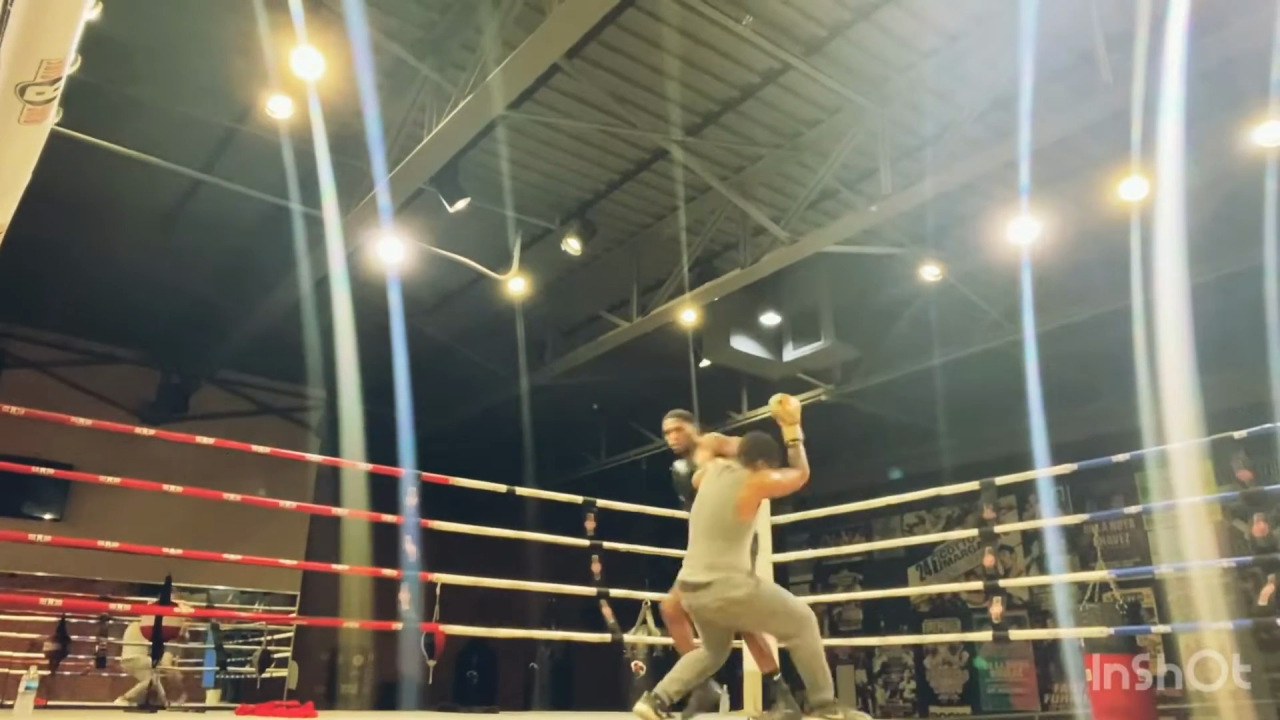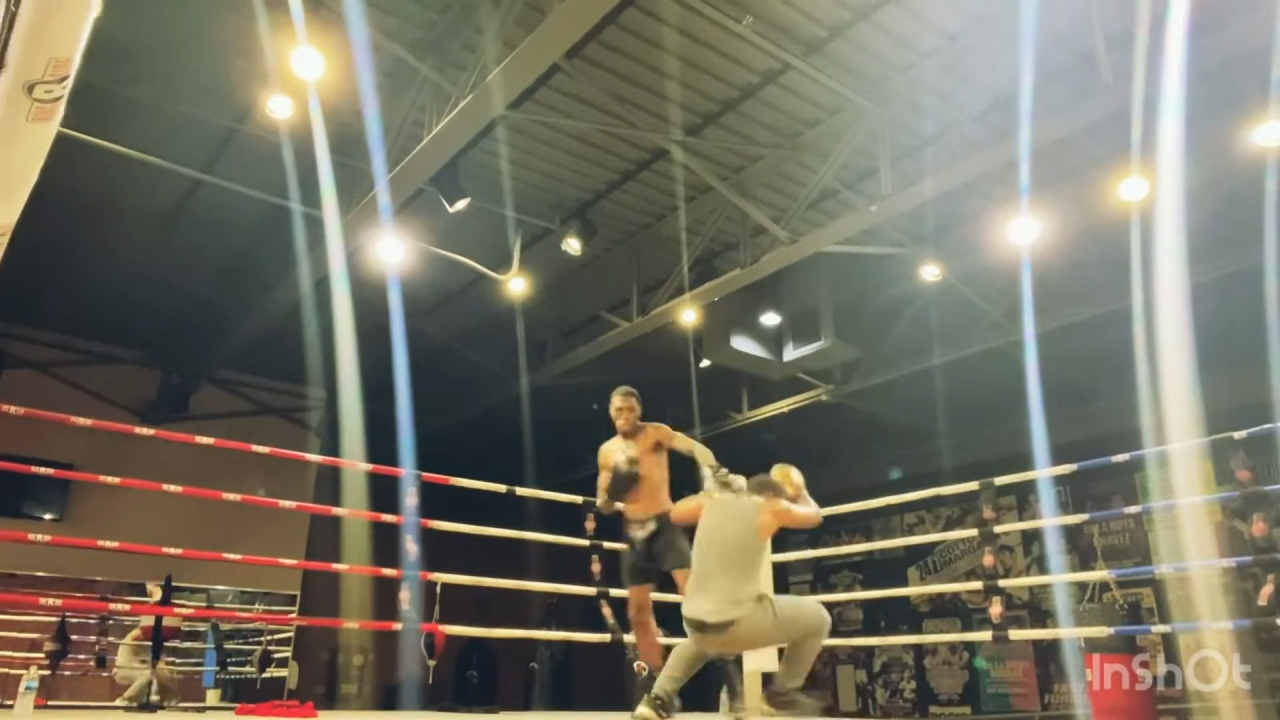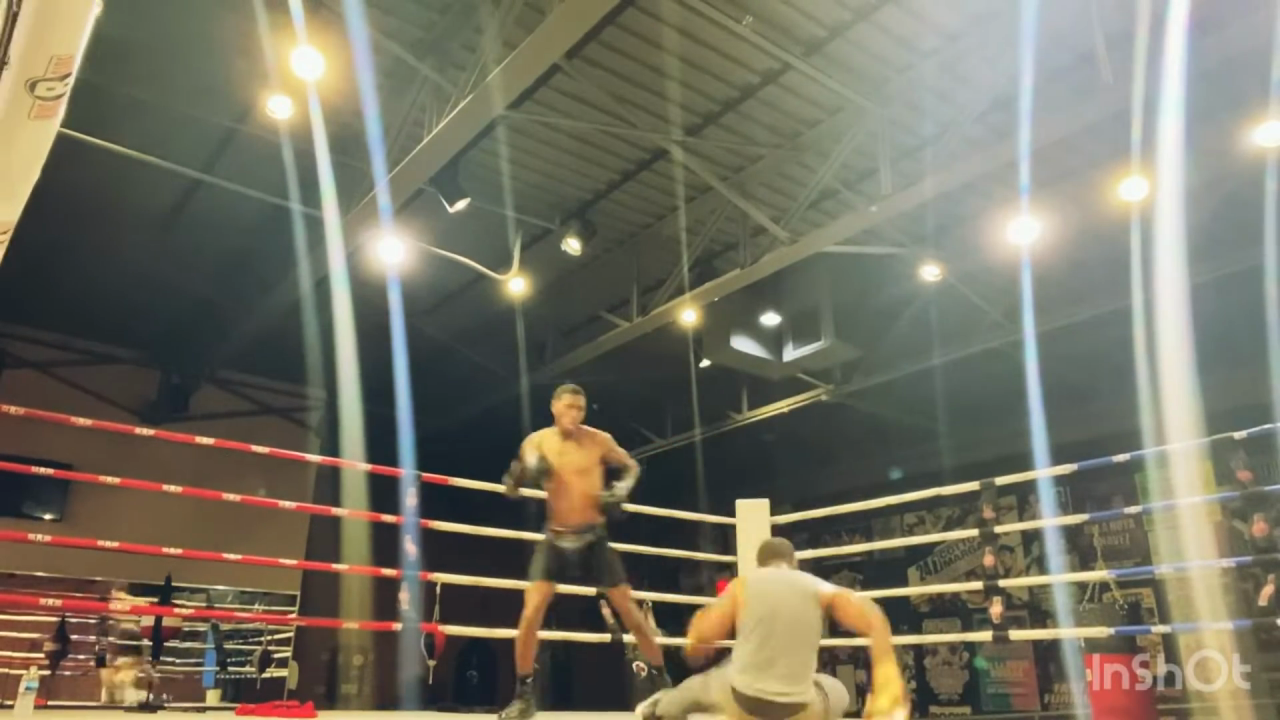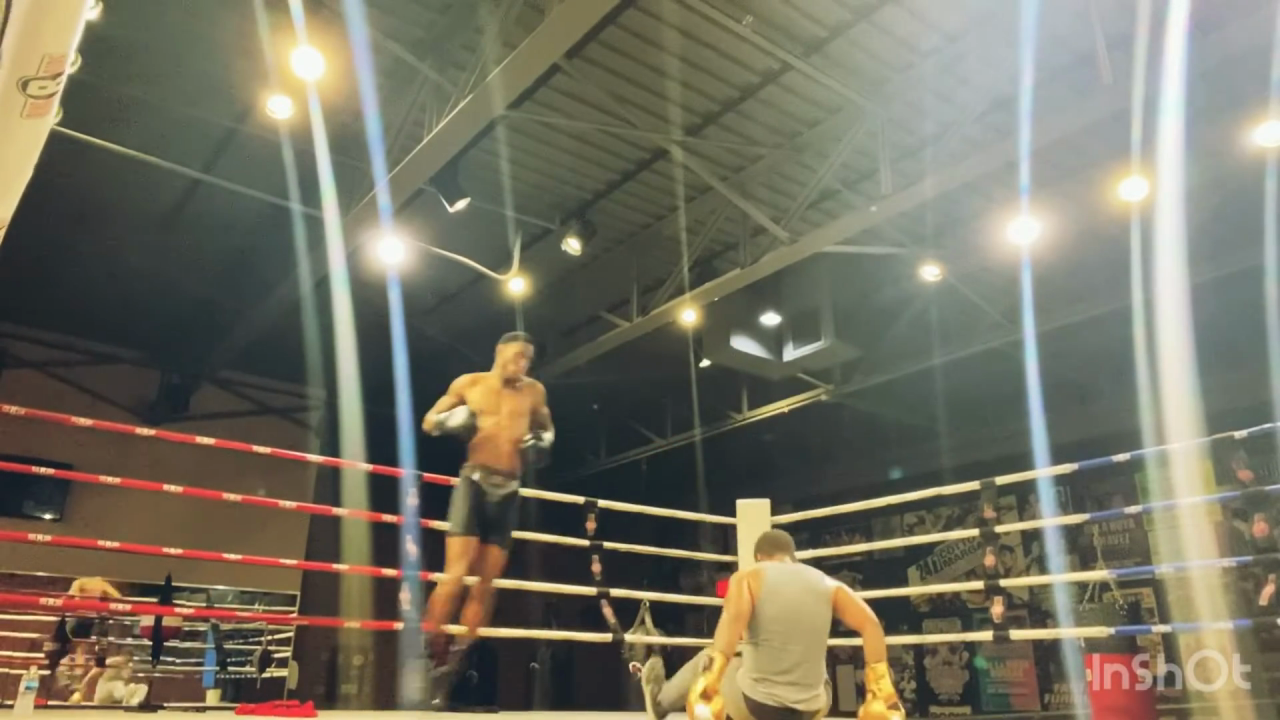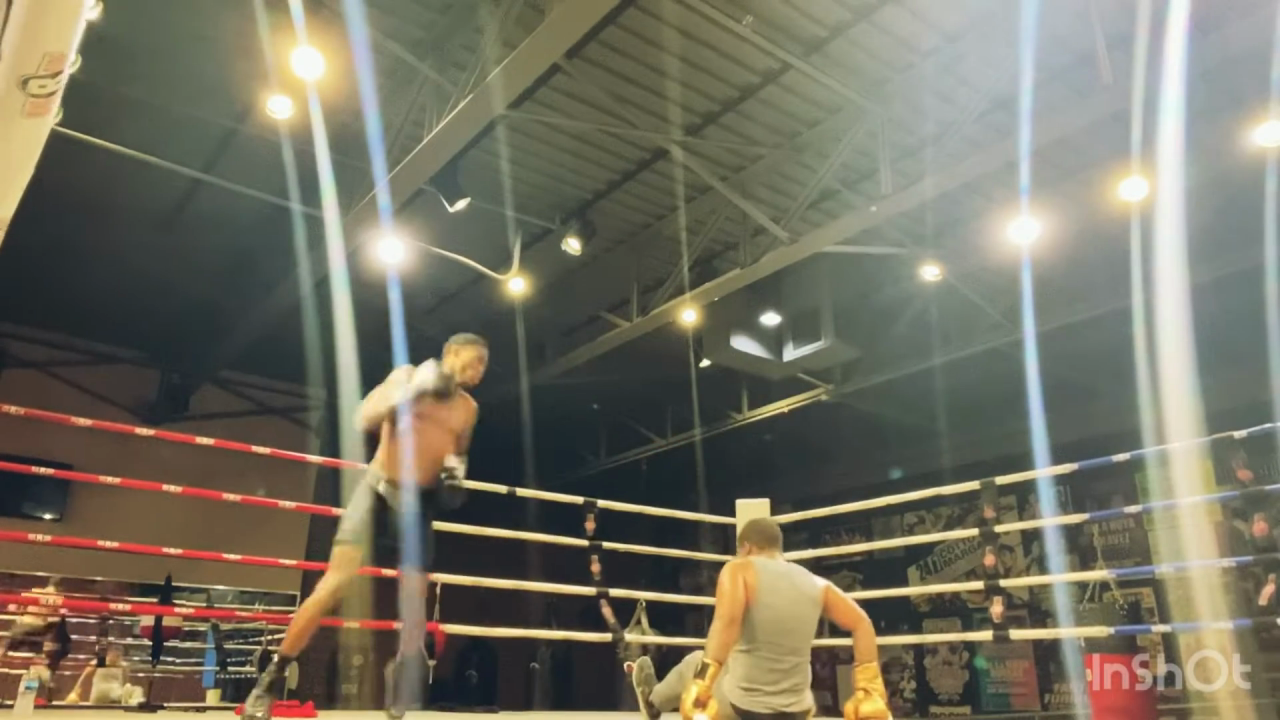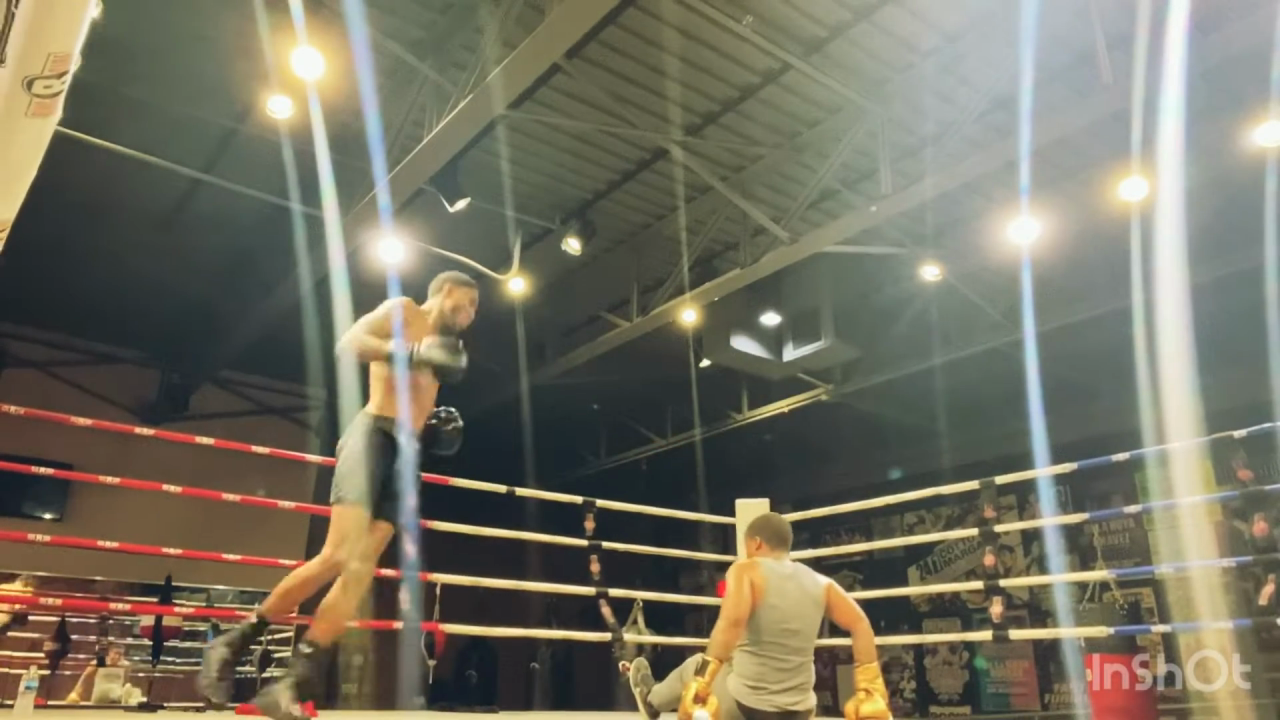
dt=0.3s
person 1, frame 1
left shoulder: (709, 444)
right shoulder: (689, 467)
right wrist: (687, 493)
right knee: (671, 608)
left ankle: (781, 694)
right ankle: (703, 687)
person 1, frame 2
left shoulder: (656, 433)
right shoulder: (606, 450)
left elbow: (698, 451)
right elbow: (603, 503)
left wrist: (713, 476)
right wrist: (613, 486)
left hip: (664, 526)
right hip: (633, 532)
right knee: (638, 615)
person 1, frame 3
left shoulder: (599, 441)
right shoulder: (536, 442)
left elbow: (630, 467)
right elbow: (512, 490)
left wrist: (621, 491)
right wrist: (518, 475)
left hip: (593, 539)
right hip: (555, 540)
left knee: (631, 615)
right knee: (530, 618)
left ankle: (662, 685)
person 1, frame 4
left shoulder: (532, 391)
right shoulder: (467, 384)
left elbow: (546, 426)
right elbow: (428, 423)
left wrist: (544, 440)
right wrist: (448, 422)
left hip: (507, 491)
right hip: (475, 484)
left knee: (488, 583)
right knee: (455, 575)
left ankle: (449, 667)
right ankle: (432, 657)
person 1, frame 5
left shoulder: (467, 408)
right shoulder: (407, 376)
right elbow: (364, 418)
left wrist: (455, 472)
right wrist: (415, 389)
left hip: (419, 503)
right hip: (378, 491)
right knee: (334, 583)
right ankle: (271, 679)
person 1, frame 6
left shoulder: (441, 349)
right shoulder: (402, 310)
right elbow: (348, 343)
left wrist: (438, 419)
right wrist: (416, 356)
left hip: (404, 455)
right hip: (372, 437)
left knee: (360, 570)
right knee: (338, 555)
left ankle: (292, 682)
right ankle: (234, 643)
person 2, frame 1
left shoulder: (715, 470)
right shoulder: (757, 482)
right elbow: (800, 476)
right wrist: (792, 428)
left hip: (690, 590)
right hip: (727, 589)
left knee: (713, 651)
right knee: (804, 622)
person 2, frame 2
left shoulder: (713, 502)
right shoulder: (771, 508)
left elbow: (675, 513)
right elbow: (813, 516)
right wrist: (799, 491)
left hip: (696, 622)
right hip: (740, 622)
left knee: (698, 640)
right knee: (818, 620)
left ankle: (658, 699)
right ankle: (784, 692)
person 2, frame 3
left shoulder: (743, 585)
right shoulder: (820, 589)
left elbow: (698, 642)
right elbow: (875, 625)
right wrist: (888, 688)
left knee: (711, 682)
right knee: (838, 695)
person 2, frame 4
left shoulder: (748, 578)
right shoulder: (828, 584)
left elbow: (734, 618)
right elbow: (870, 625)
left wrist: (708, 679)
right wrist: (881, 690)
left knee: (709, 660)
person 2, frame 5
left shoulder: (739, 570)
right shoulder: (816, 584)
left elbow: (727, 621)
right elbow: (862, 624)
left wrist: (699, 685)
right wrist: (870, 690)
left knee: (695, 664)
person 2, frame 6
left shoulder: (746, 570)
right shoulder: (819, 583)
left elbow: (732, 620)
right elbow: (860, 625)
left wrist: (700, 681)
right wrist: (870, 689)
left knee: (696, 666)
